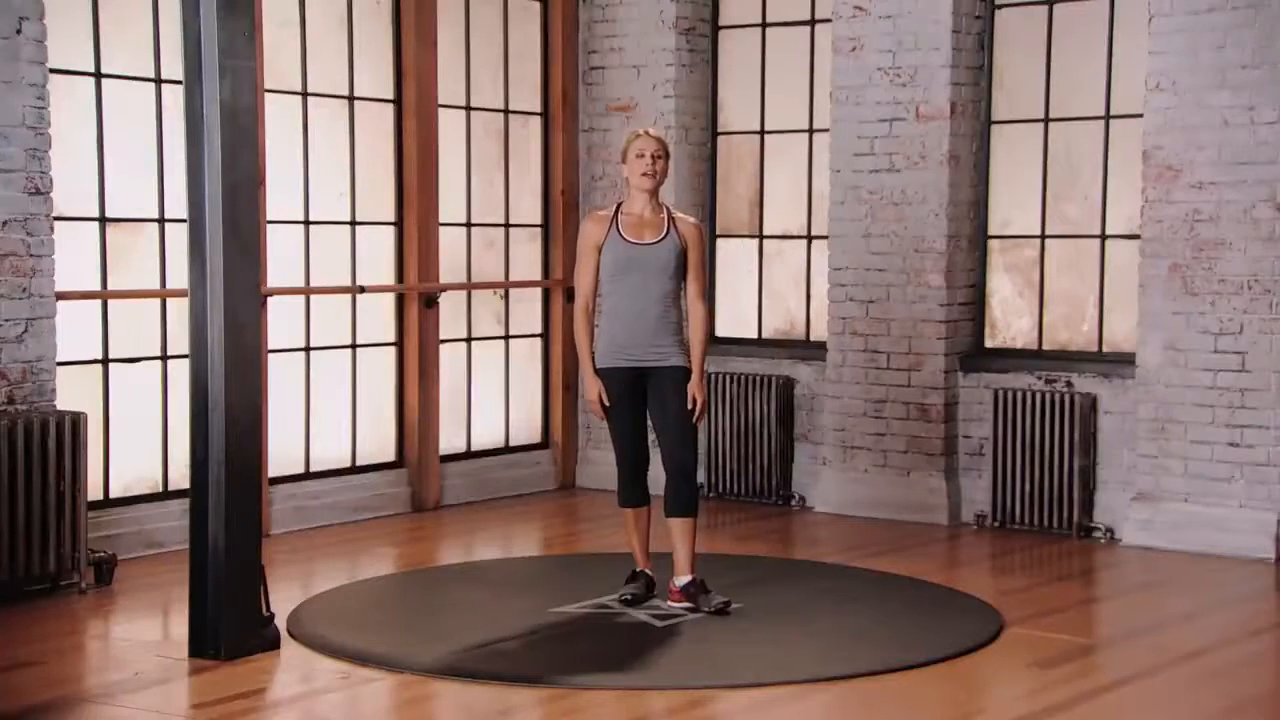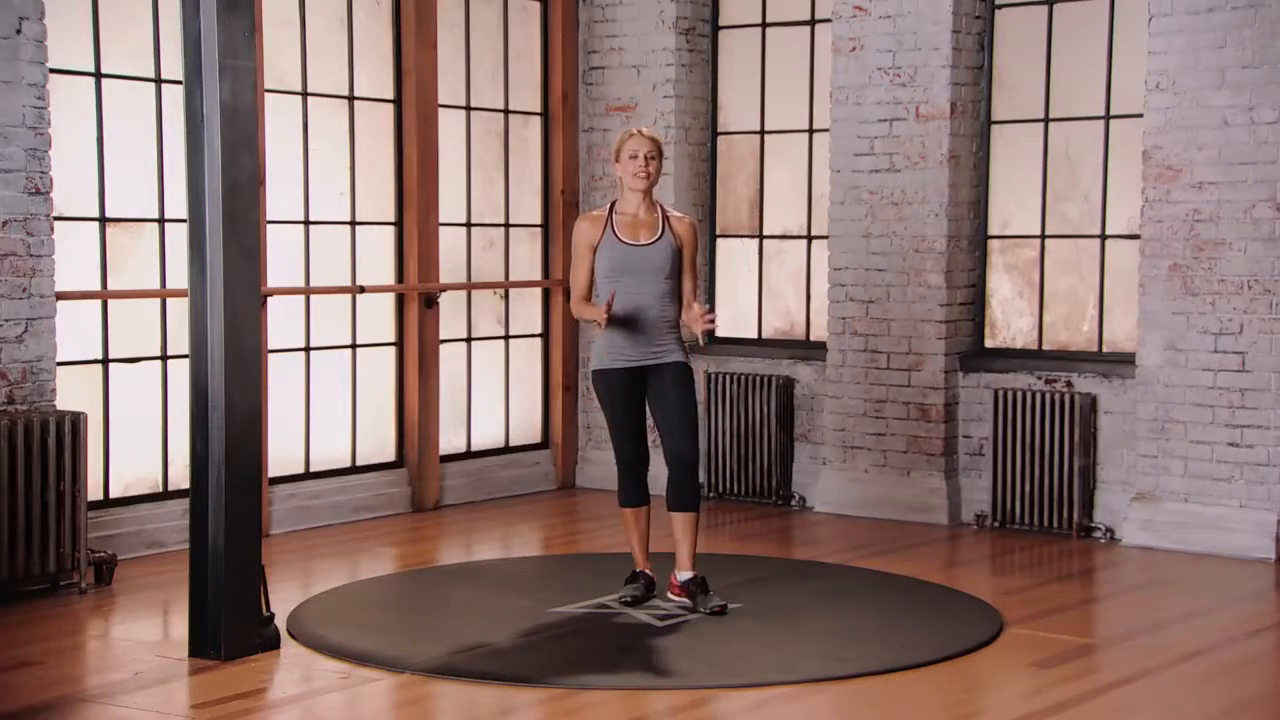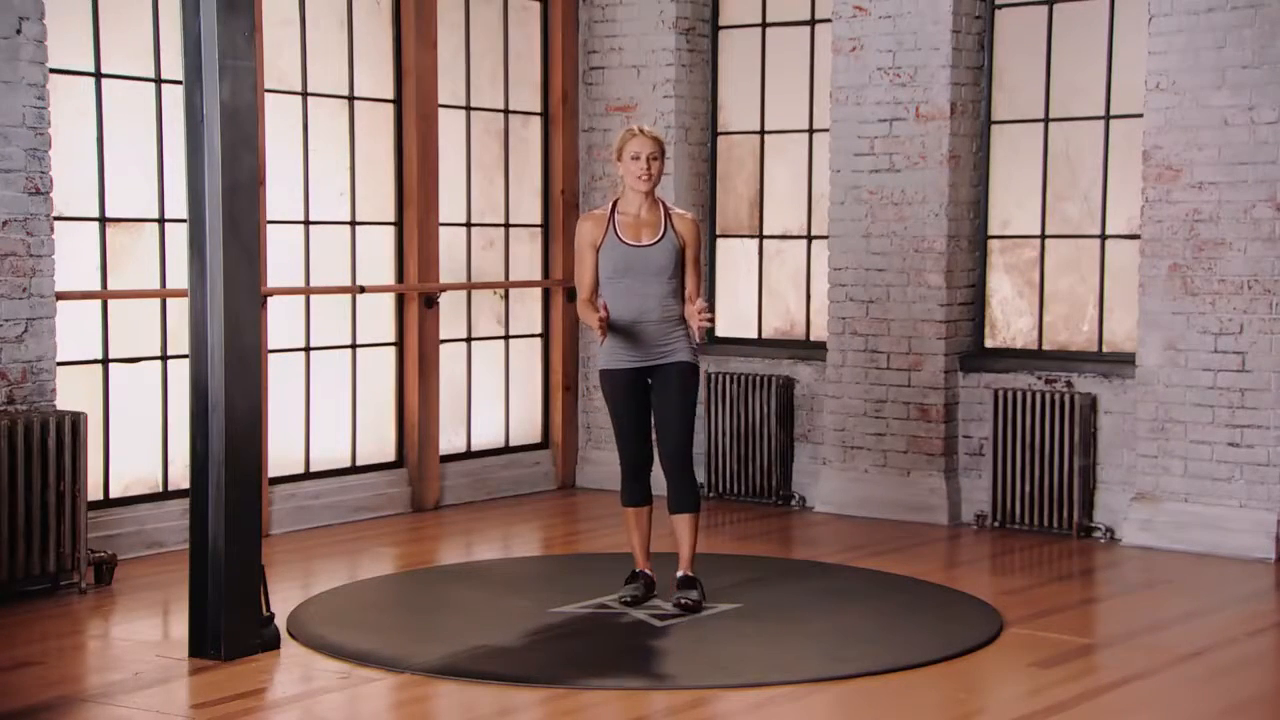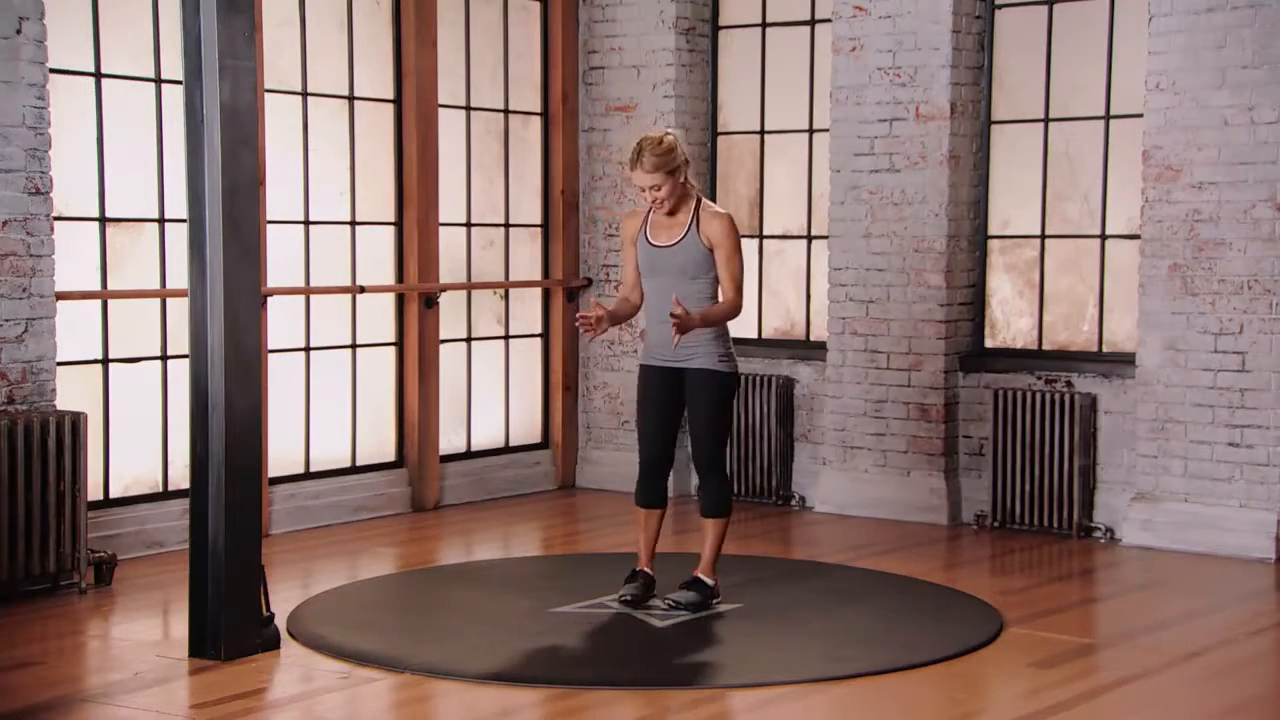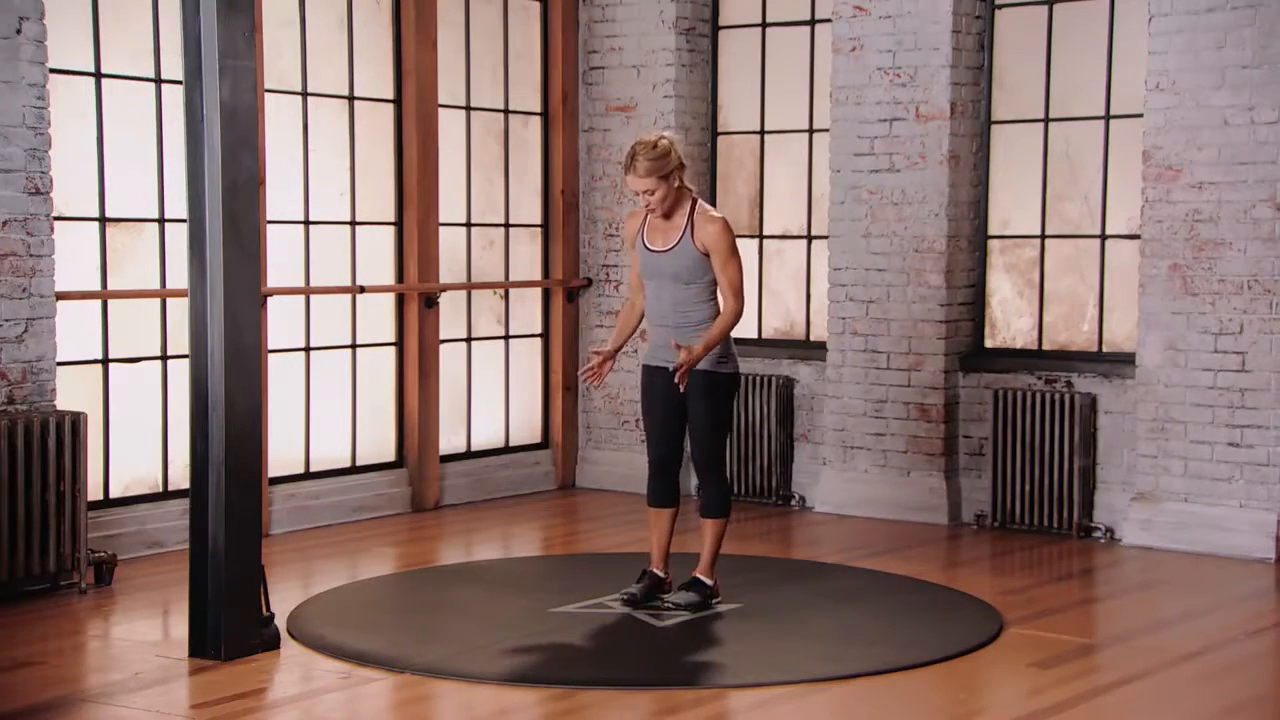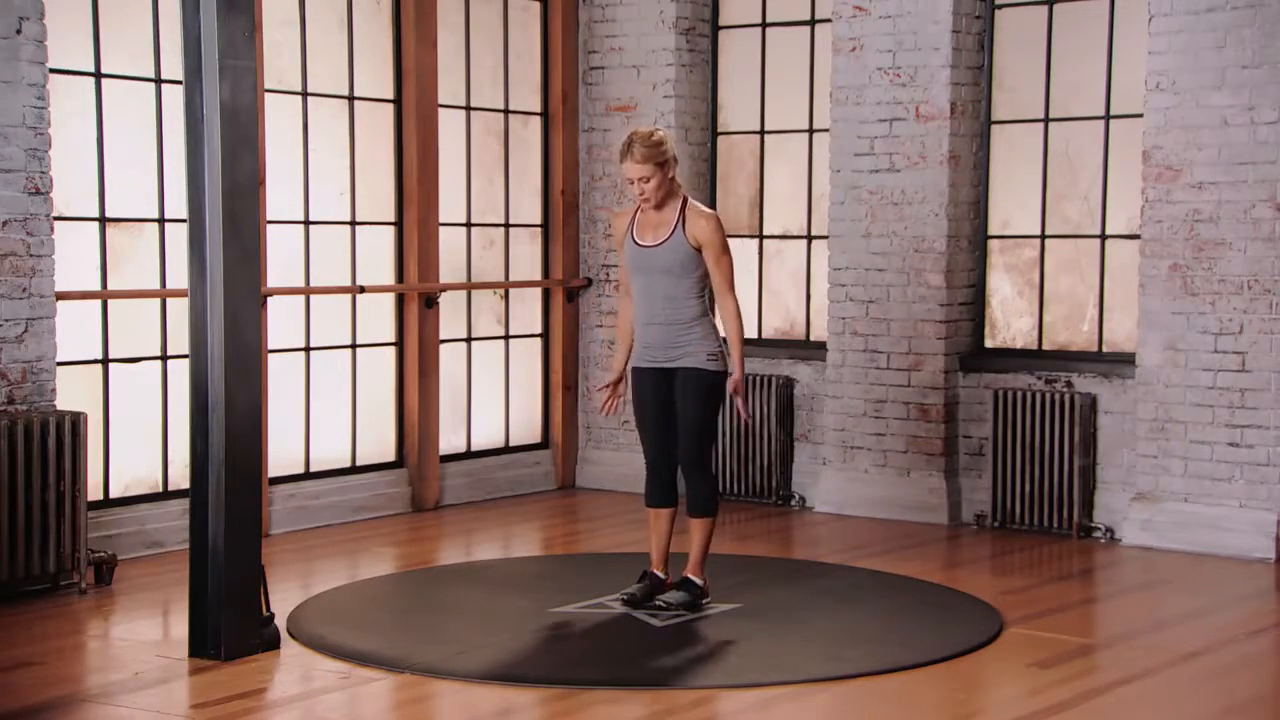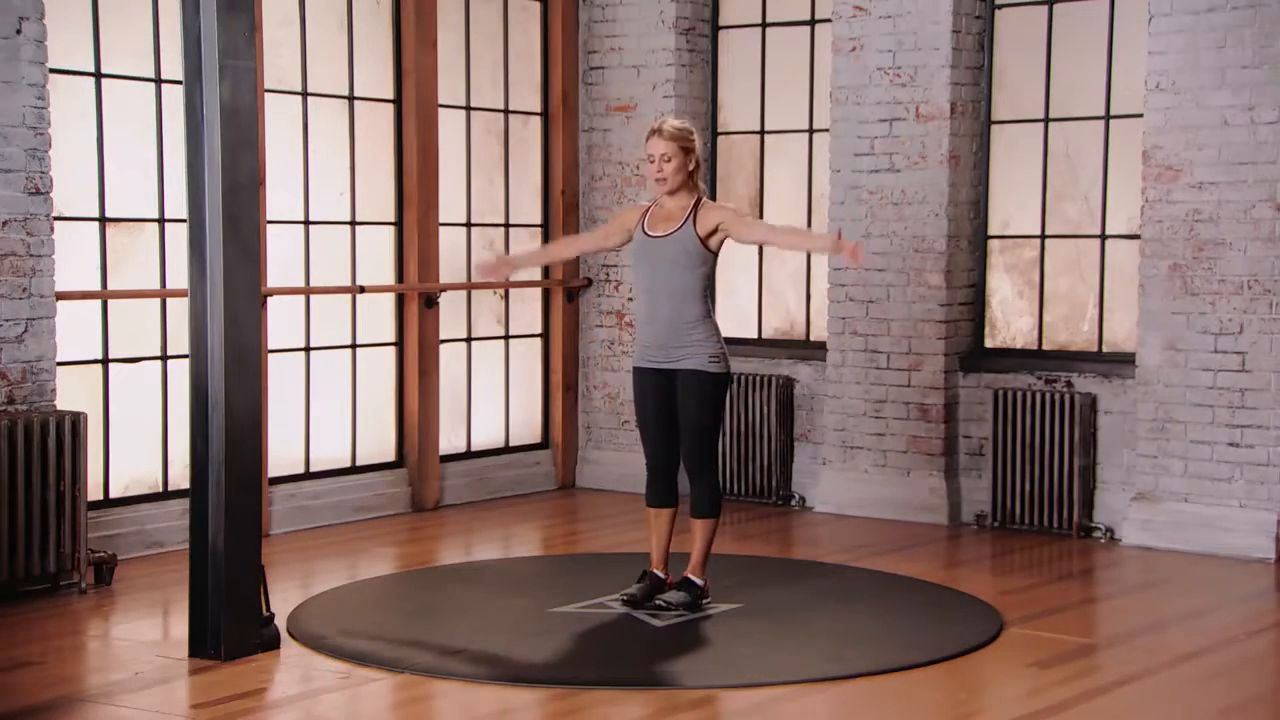
dt=0.7s
person 1, frame 1
left shoulder: (686, 229)
right shoulder: (597, 226)
left elbow: (697, 305)
right elbow: (583, 304)
left wrist: (697, 373)
right wrist: (588, 372)
left hip: (668, 363)
right hip: (616, 363)
left knee: (681, 463)
right knee: (631, 465)
left ankle: (684, 580)
right ankle: (641, 570)
person 1, frame 2
left shoulder: (680, 227)
right shoulder: (591, 226)
left elbow: (687, 299)
right elbow: (577, 301)
left wrist: (695, 318)
right wrist: (599, 314)
left hip: (668, 359)
right hip: (615, 361)
left knee: (684, 456)
right knee: (631, 463)
left ankle: (686, 577)
right ankle: (641, 571)
person 1, frame 3
left shoulder: (683, 225)
right shoulder: (593, 225)
left elbow: (691, 296)
right elbow: (584, 298)
left wrist: (696, 314)
right wrist: (597, 319)
left hip: (674, 356)
right hip: (621, 360)
left knee: (677, 459)
right knee: (634, 463)
left ankle: (686, 573)
right ankle: (642, 570)
person 1, frame 4
left shoulder: (716, 223)
right shoulder: (634, 226)
left elbow: (733, 301)
right elbow: (632, 294)
left wrist: (696, 320)
right wrist: (609, 316)
left hip: (709, 360)
right hip: (657, 361)
left knee: (708, 464)
right knee: (652, 462)
left ankle: (706, 576)
right ankle: (643, 570)
person 1, frame 5
left shoulder: (710, 226)
right shoulder: (635, 227)
left elbow: (733, 304)
left wrist: (699, 350)
right wrist: (612, 348)
left hip: (709, 365)
right hip: (658, 363)
left knee: (707, 466)
right knee: (660, 464)
left ankle: (705, 577)
right ankle: (657, 571)
person 1, frame 6
left shoulder: (701, 222)
right shoulder: (623, 224)
left elbow: (725, 298)
left wrist: (737, 367)
right wrist: (618, 369)
left hip: (696, 361)
right hip: (649, 363)
left knee: (694, 464)
right knee: (657, 465)
left ankle: (694, 577)
right ankle: (656, 570)
person 1, frame 7
left shoulder: (712, 216)
right shoulder: (635, 217)
left elbow: (770, 233)
right elbow: (577, 244)
left wrist: (825, 244)
right wrist: (515, 261)
left hip: (699, 362)
right hip: (649, 362)
left knee: (699, 465)
right knee: (658, 465)
left ankle: (696, 577)
right ankle: (656, 571)
